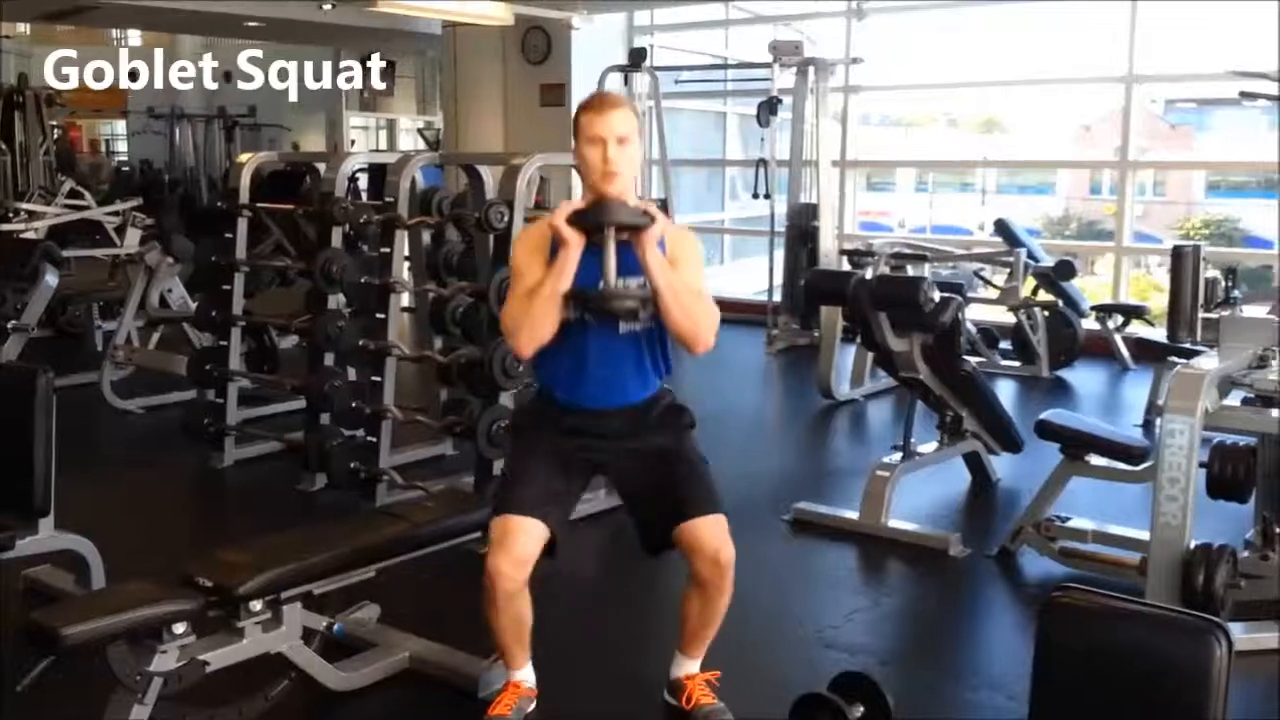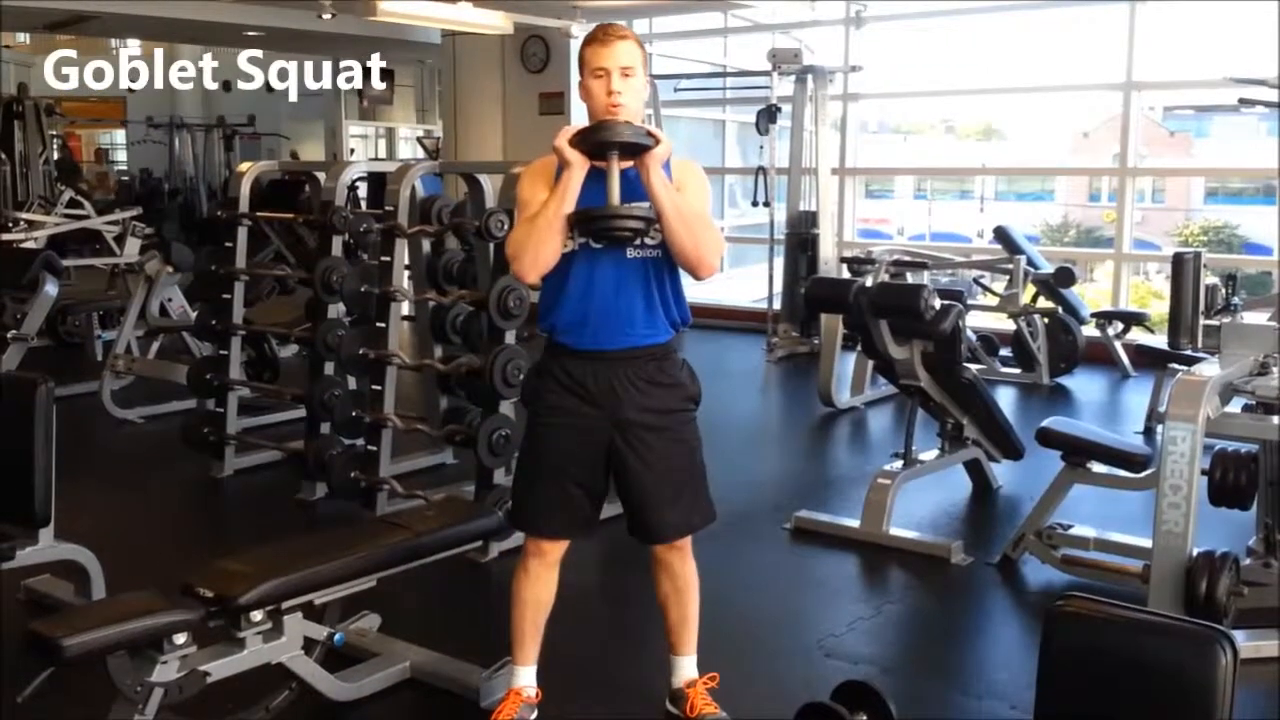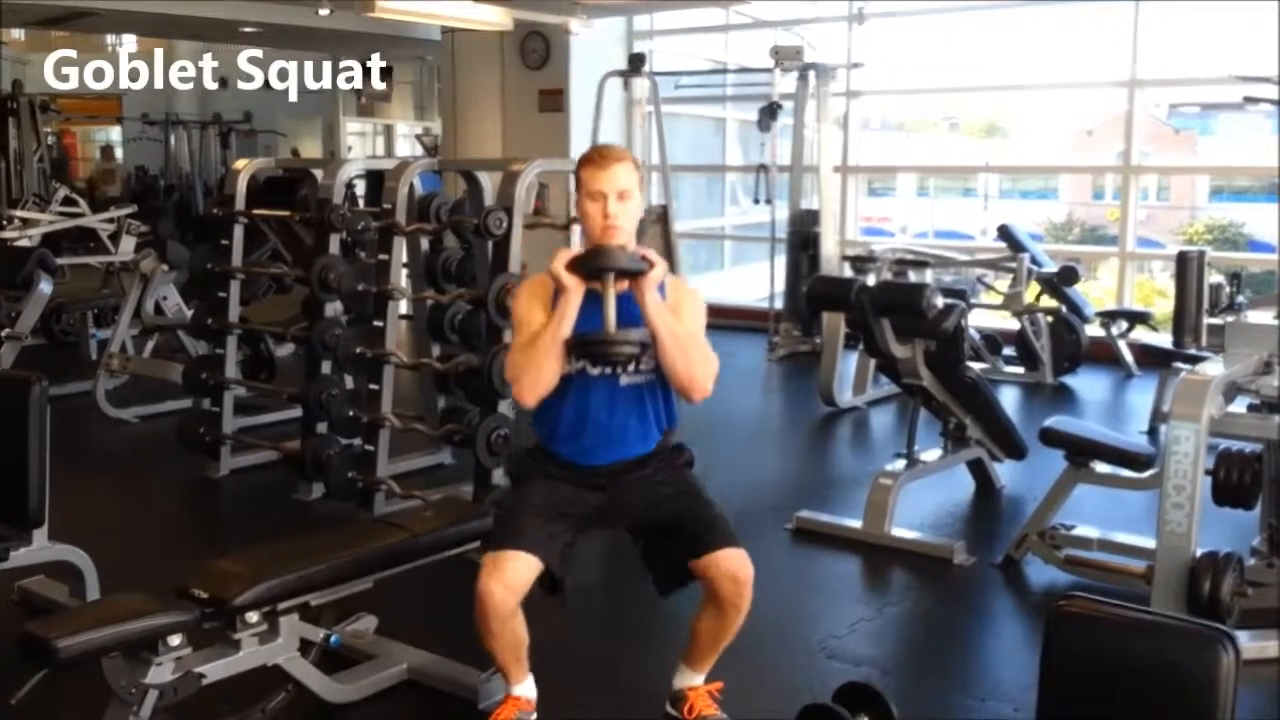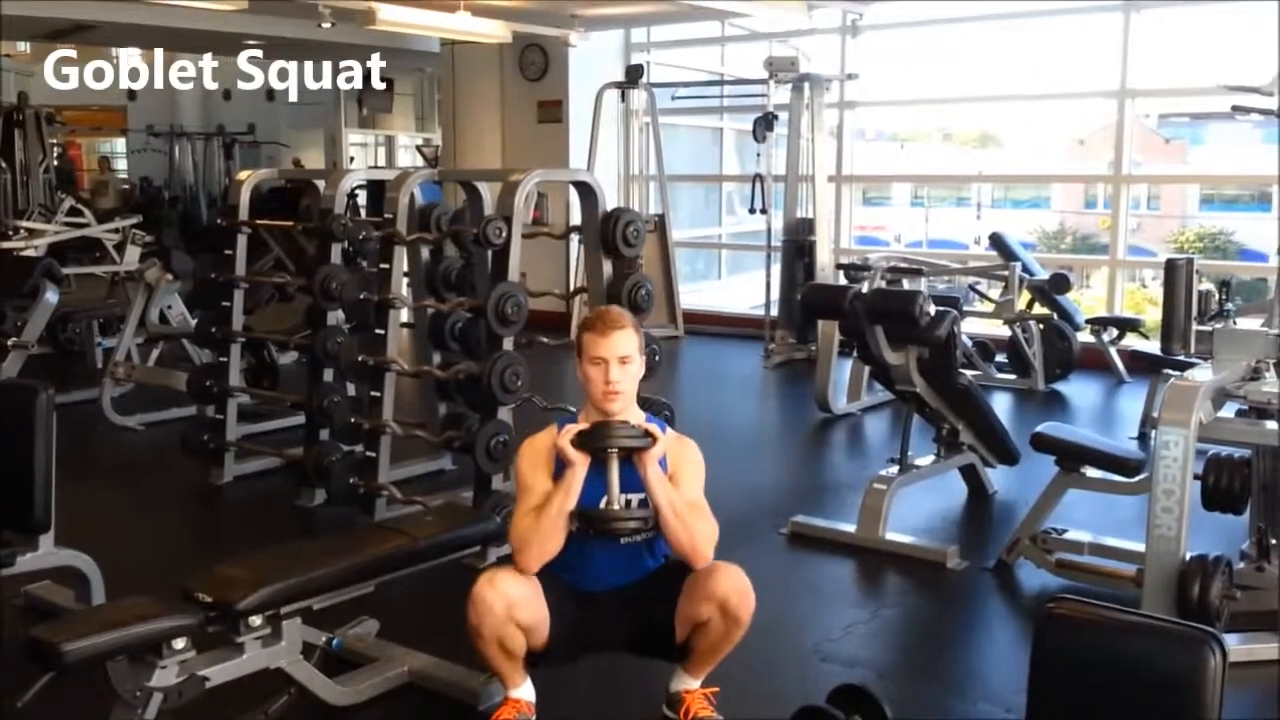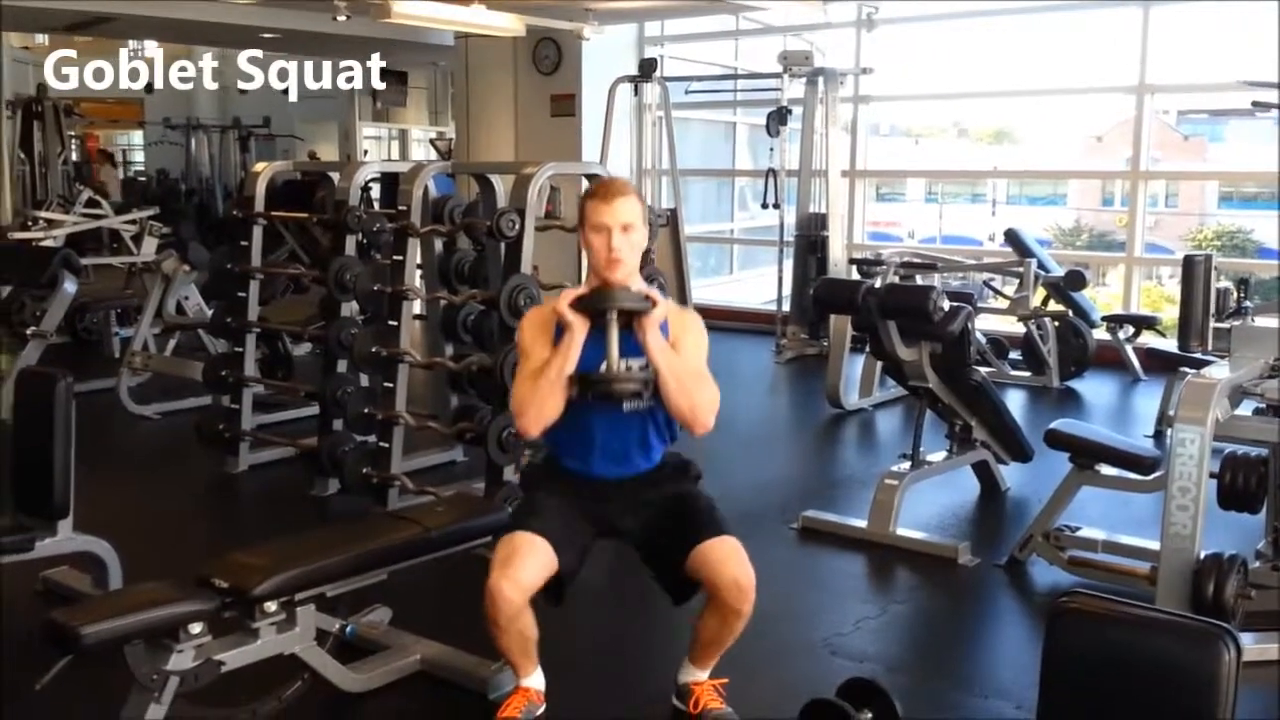
dt=0.7s
person 1, frame 1
left shoulder: (673, 240)
right shoulder: (541, 239)
left elbow: (700, 338)
right elbow: (524, 341)
left wrist: (648, 250)
right wrist: (571, 250)
left hip: (648, 420)
right hip: (560, 423)
left knee: (714, 555)
right knee: (505, 564)
person 1, frame 2
left shoulder: (680, 171)
right shoulder: (547, 172)
left elbow: (705, 263)
right elbow: (527, 266)
left wrist: (651, 174)
right wrist: (576, 172)
left hip: (652, 376)
right hip: (569, 377)
left knee: (672, 542)
right knee: (543, 546)
person 1, frame 3
left shoulder: (675, 290)
right shoulder: (541, 290)
left elbow: (698, 386)
right elbow: (526, 391)
left wrist: (649, 296)
right wrist: (572, 296)
left hip: (650, 467)
right hip: (560, 469)
left knee: (734, 577)
right knee: (495, 589)
person 1, frame 4
left shoulder: (676, 448)
right shoulder: (542, 448)
left elbow: (699, 554)
right elbow: (529, 558)
left wrist: (649, 470)
right wrist: (576, 471)
left hip: (647, 593)
right hip: (566, 597)
left knee: (732, 590)
right knee: (490, 595)
person 1, frame 5
left shoulder: (678, 322)
right shoulder: (547, 320)
left elbow: (701, 419)
right elbow: (530, 422)
left wrist: (651, 336)
right wrist: (576, 334)
left hip: (655, 480)
right hip: (569, 482)
left knee: (735, 582)
right knee: (505, 587)
